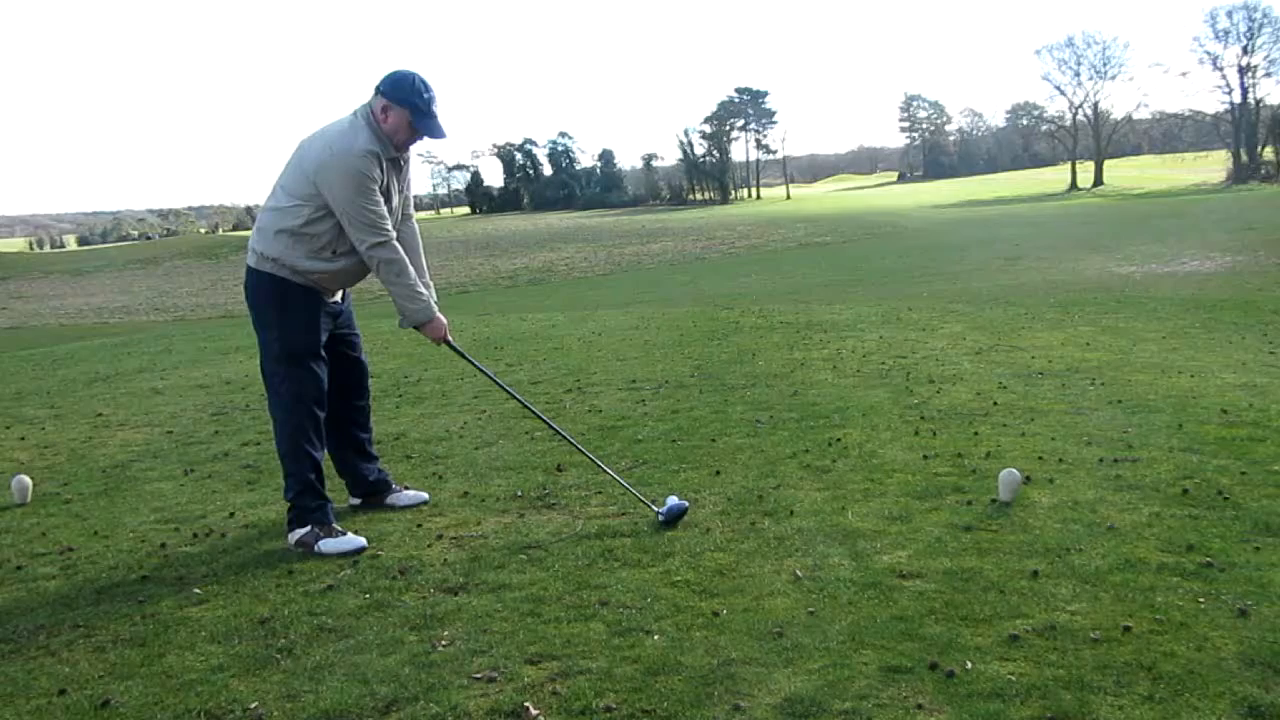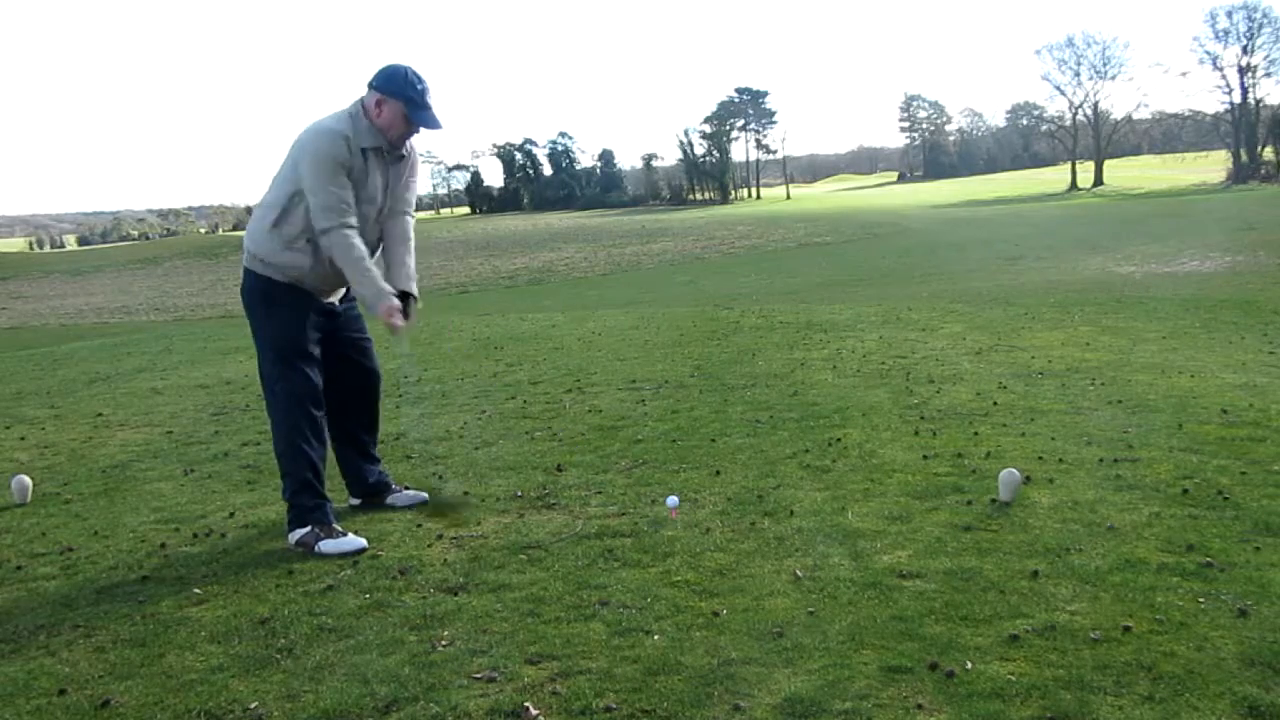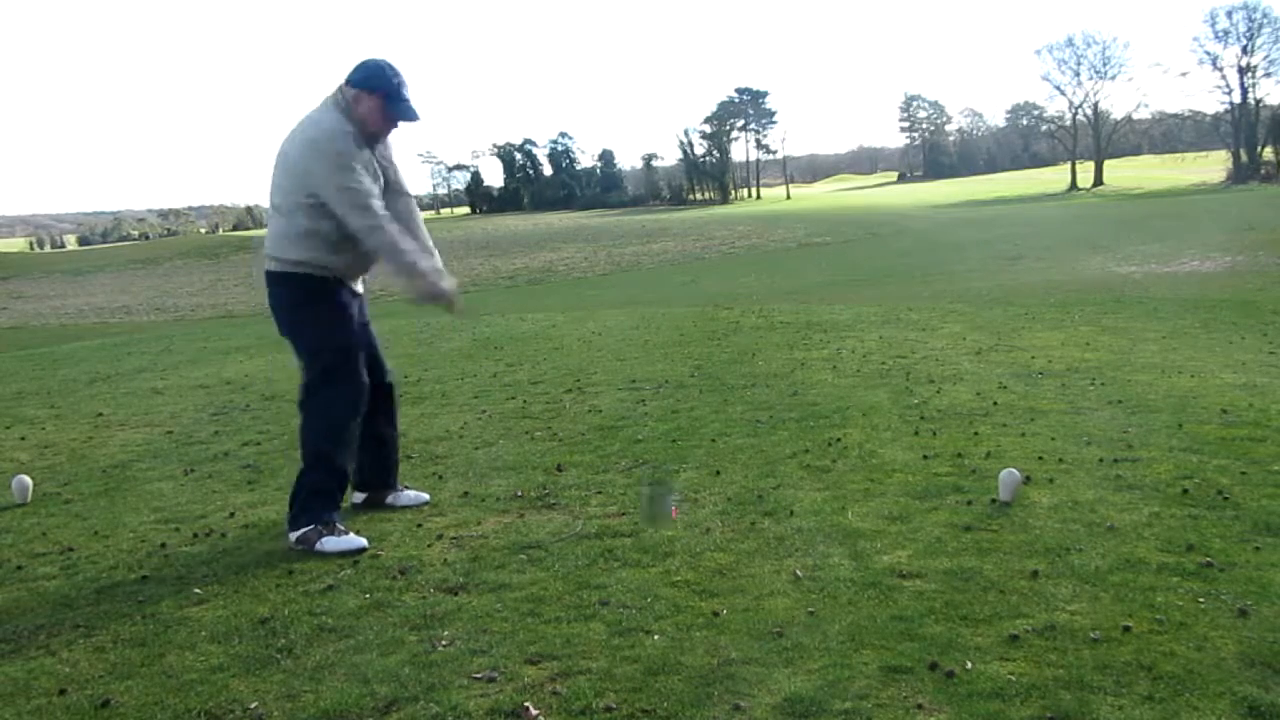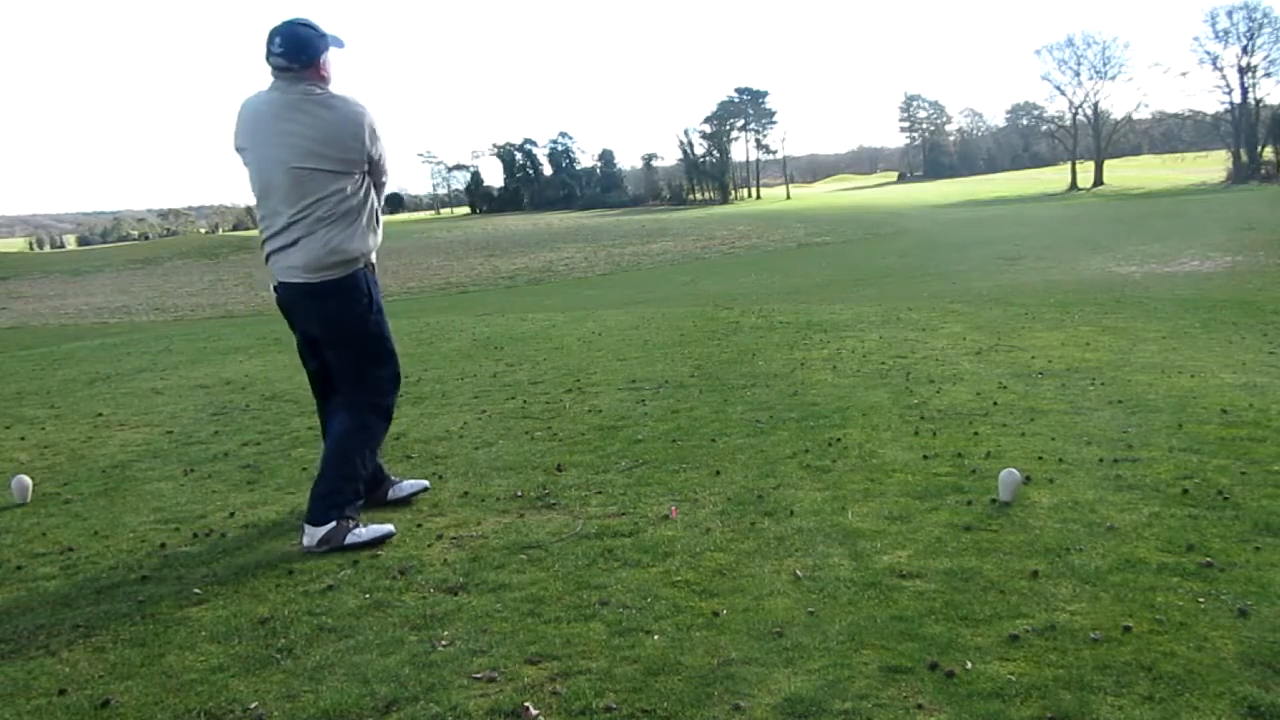
dt=0.7s
person 1, frame 1
left shoulder: (392, 150)
right shoulder: (349, 154)
left elbow: (403, 228)
right elbow: (378, 246)
left wrist: (425, 300)
right wrist: (422, 312)
left hip: (327, 284)
right hip: (284, 283)
left knee: (350, 384)
right knee: (301, 398)
left ankle: (368, 484)
right ankle: (307, 519)
person 1, frame 2
left shoulder: (403, 157)
right shoulder: (328, 139)
left elbow: (397, 224)
right elbow: (337, 229)
left wrist: (402, 289)
right wrist: (376, 296)
left hip: (333, 289)
right hip: (277, 283)
left knee: (358, 382)
right knee: (298, 400)
left ankle: (369, 484)
right ankle: (308, 520)
person 1, frame 3
left shoulder: (370, 138)
right shoulder: (326, 138)
left elbow: (399, 203)
right elbow: (372, 223)
left wrist: (431, 266)
right wrist: (427, 280)
left hip: (338, 282)
right hip: (304, 282)
left knee: (374, 385)
right knee: (339, 392)
left ankle: (375, 483)
right ankle: (311, 519)
person 1, frame 4
left shoulder: (249, 116)
right shoulder: (350, 117)
right elbow: (378, 179)
left hip: (288, 279)
right hip: (341, 276)
left knee: (337, 390)
right knee: (371, 391)
left ankle: (369, 481)
right ankle: (328, 517)
